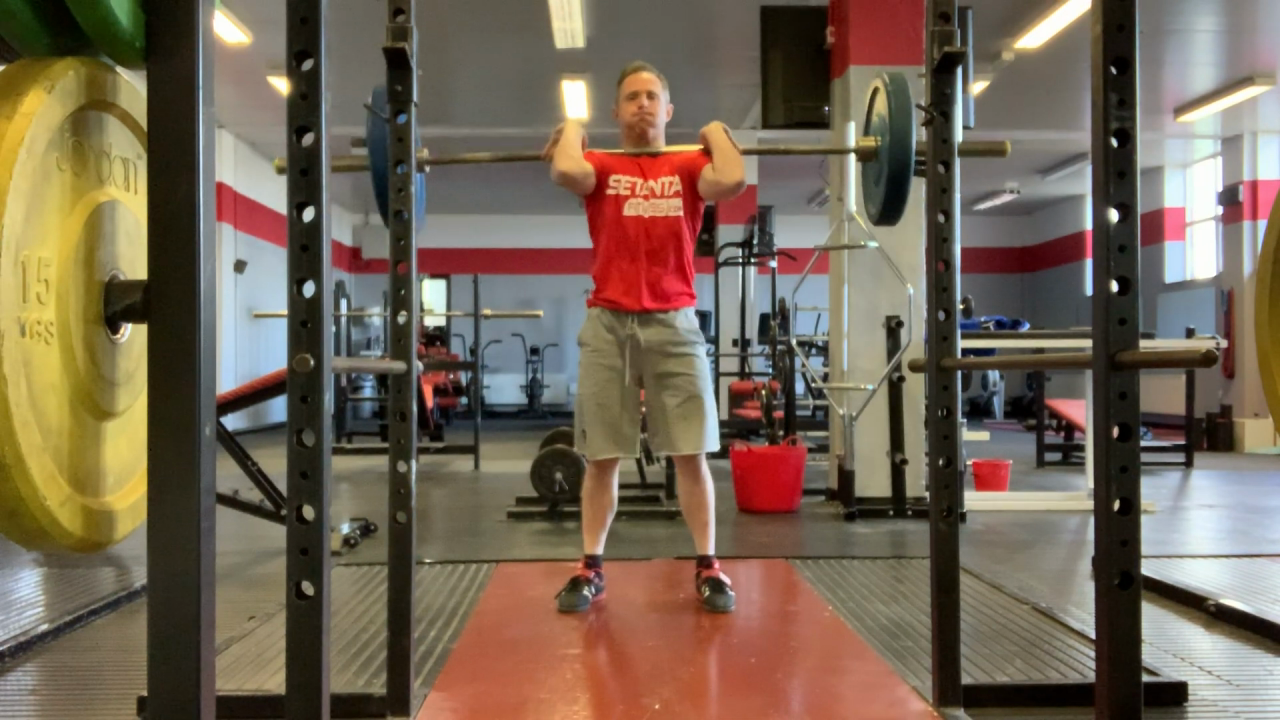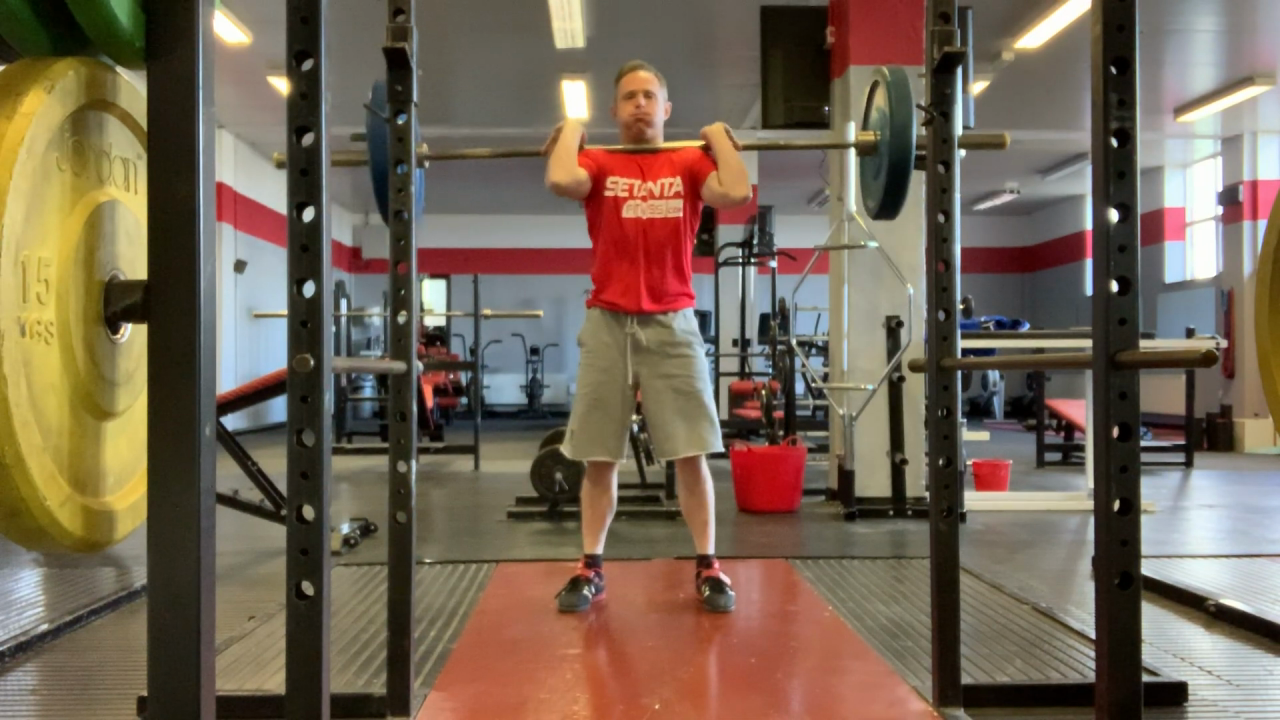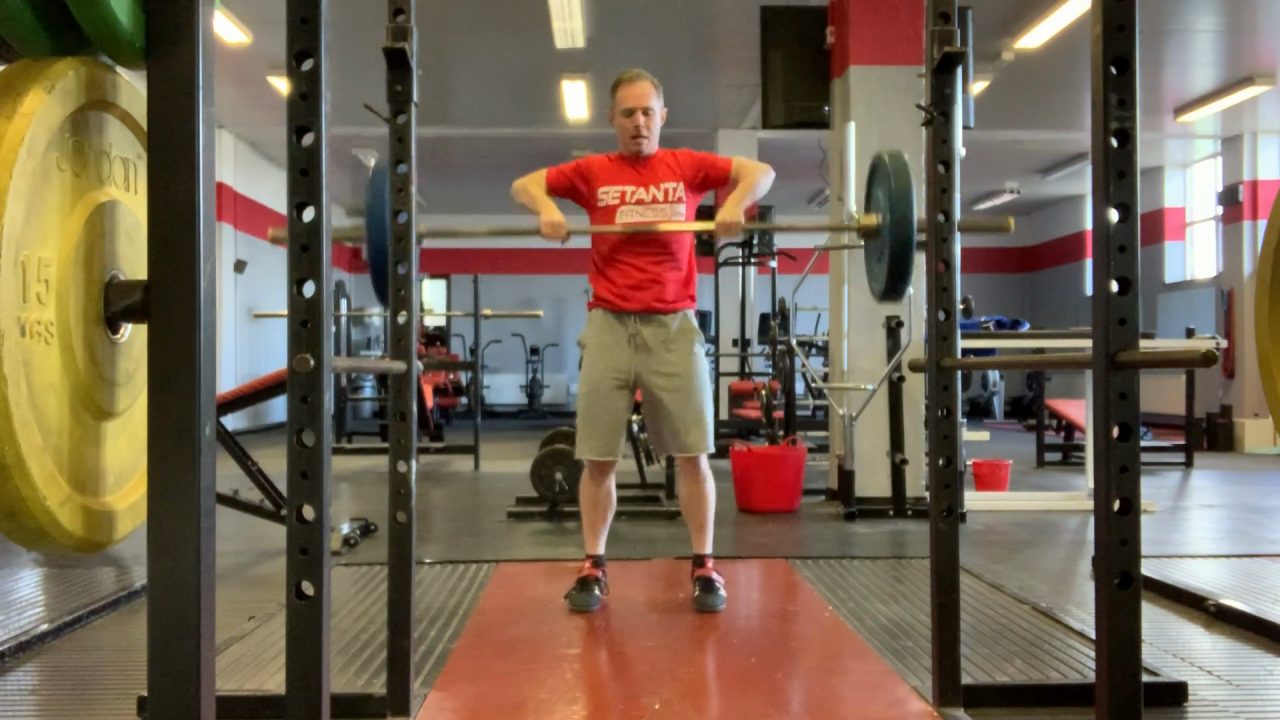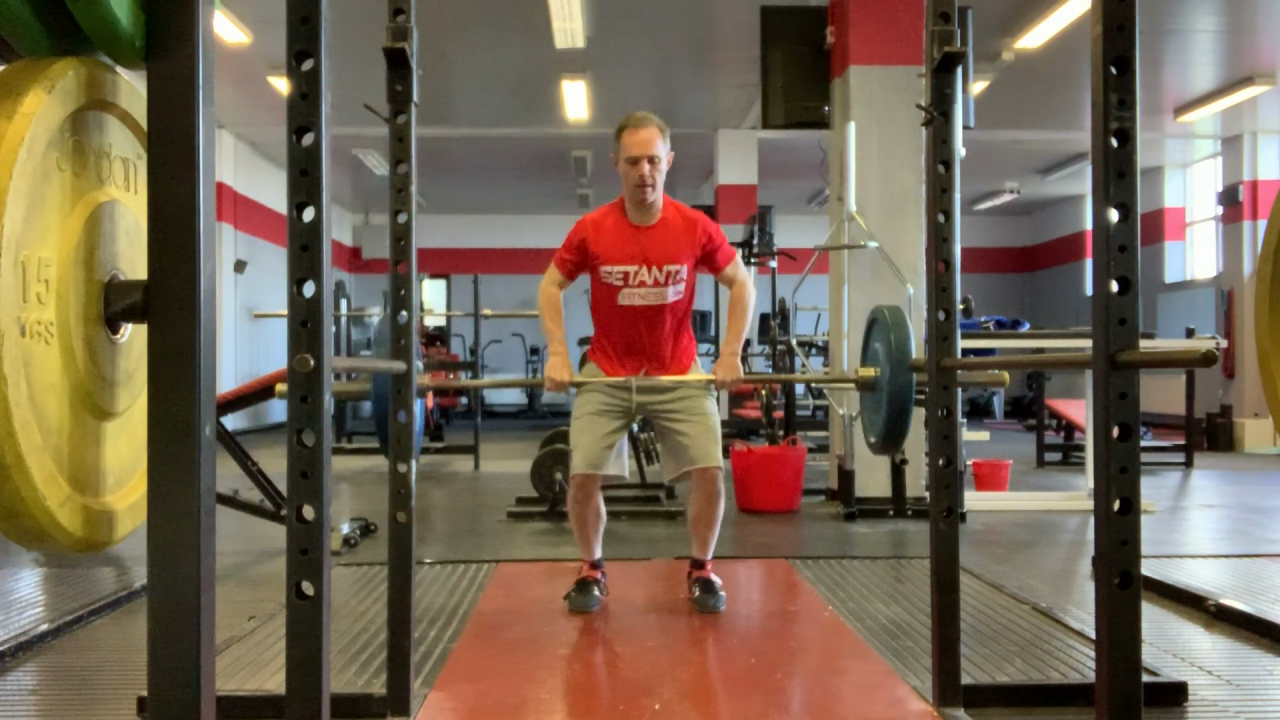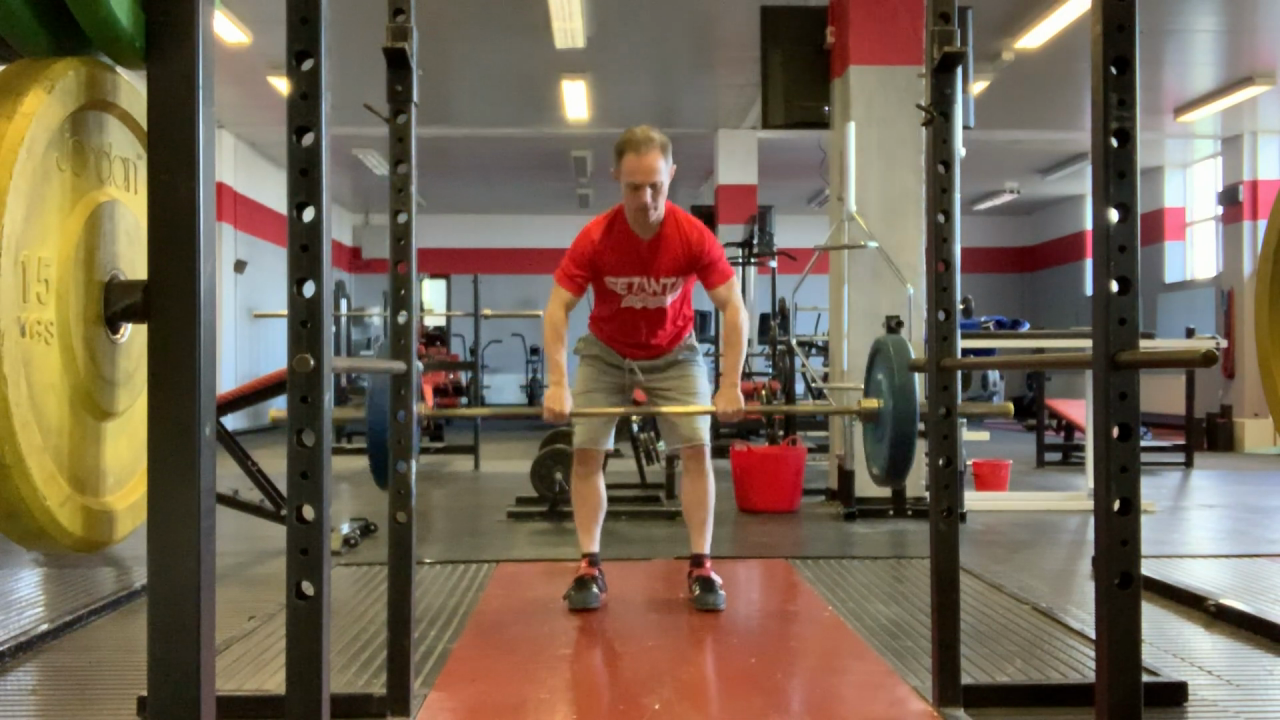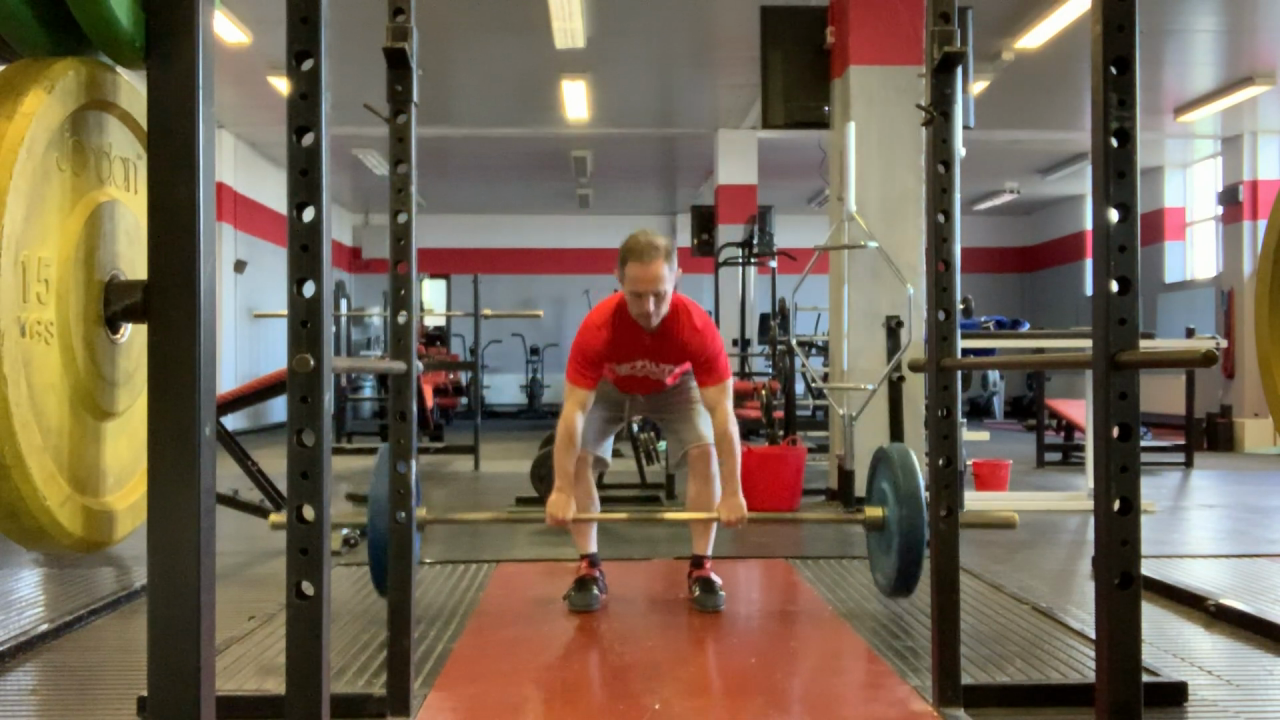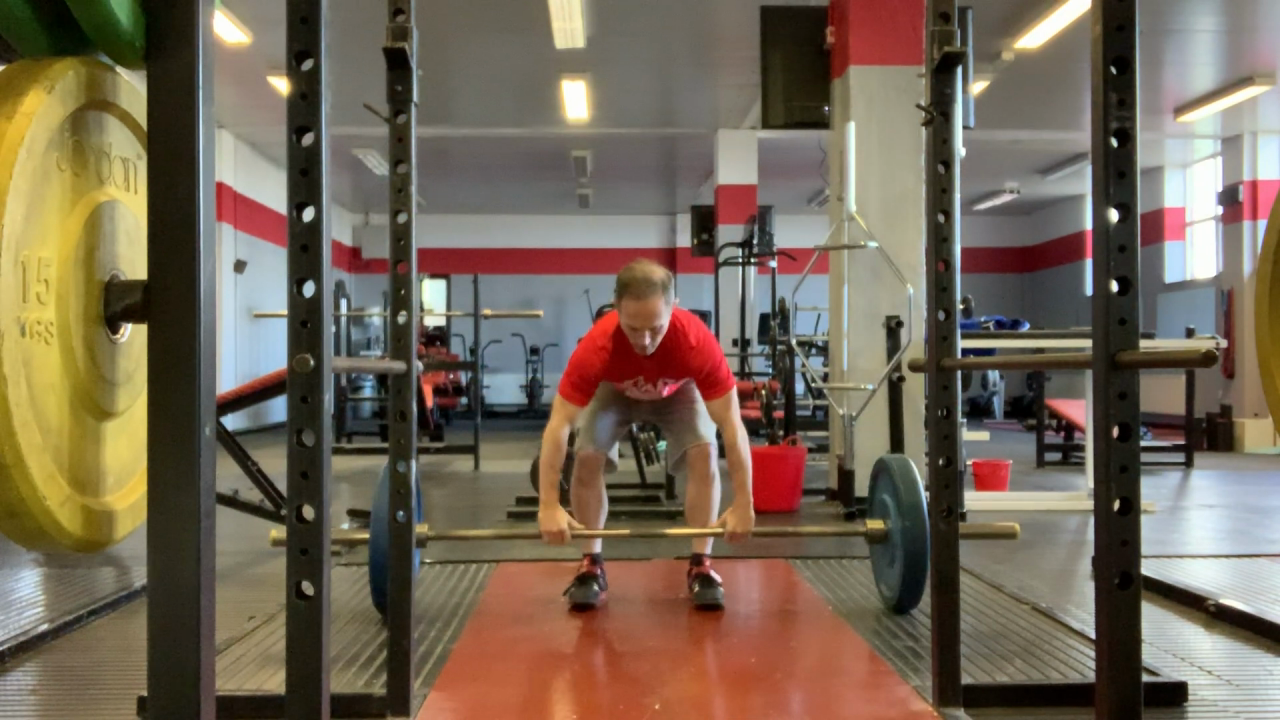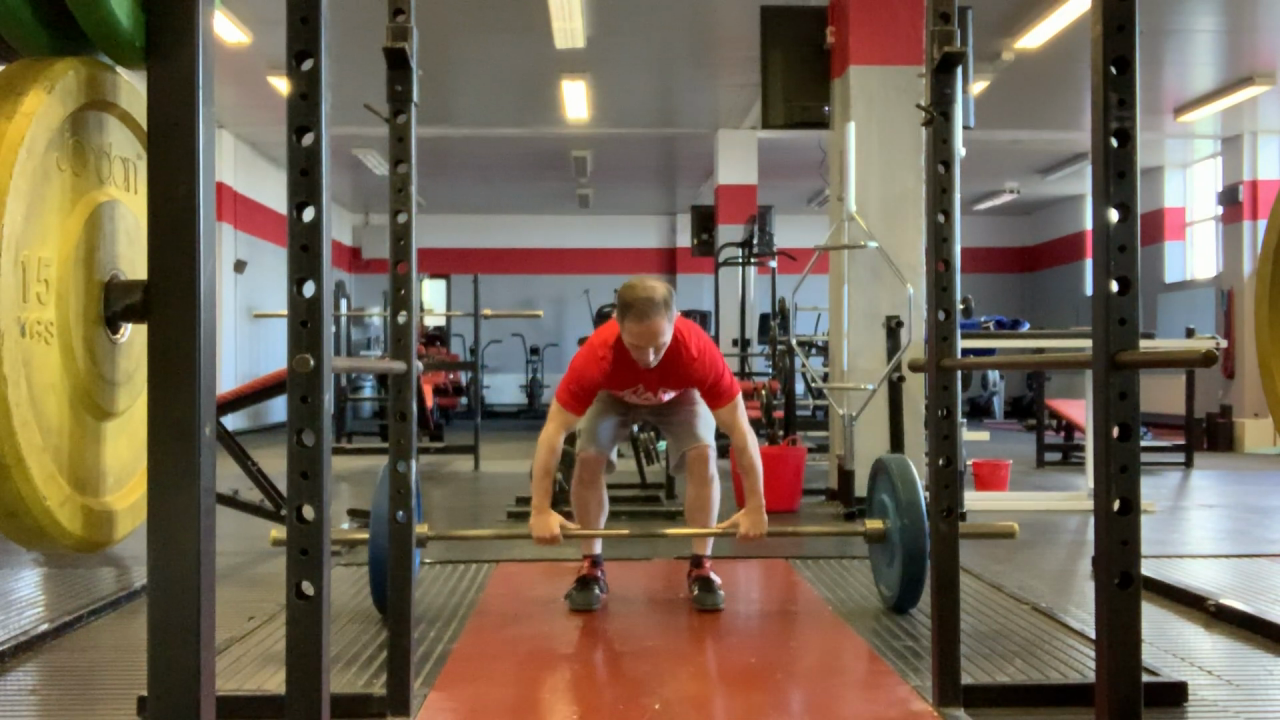
dt=0.3s
person 1, frame 1
left shoulder: (690, 164)
right shoulder: (601, 165)
left elbow: (732, 181)
right elbow: (566, 173)
left wrist: (717, 134)
right wrist: (571, 131)
left hip: (674, 323)
right hip: (609, 324)
left knee: (690, 453)
right knee: (602, 455)
left ankle: (707, 567)
right ankle: (591, 568)
person 1, frame 2
left shoulder: (691, 162)
right shoulder: (597, 164)
left elbow: (737, 196)
right elbow: (560, 182)
left wrist: (719, 138)
right wrist: (569, 134)
left hip: (672, 323)
right hip: (608, 324)
left knee: (691, 453)
right knee: (599, 457)
left ankle: (707, 567)
right ankle: (590, 568)
person 1, frame 3
left shoulder: (689, 166)
right shoulder: (591, 171)
left elbow: (760, 172)
right elbow: (524, 186)
left wrist: (737, 204)
right wrist: (545, 209)
left hip: (674, 327)
right hip: (609, 327)
left knee: (692, 454)
right knee: (598, 459)
left ankle: (702, 566)
right ankle: (593, 568)
person 1, frame 4
left shoulder: (696, 227)
right shoulder: (591, 229)
left elbow: (741, 283)
right elbow: (551, 284)
left wrist: (730, 356)
right wrist: (557, 355)
left hip: (679, 376)
right hip: (605, 376)
left knee: (709, 472)
right knee: (581, 477)
left ankle: (701, 570)
right ankle: (591, 570)
person 1, frame 5
left shoulder: (694, 236)
right shoulder: (594, 238)
left elbow: (733, 308)
right elbow: (557, 308)
left wrist: (730, 386)
right wrist: (557, 384)
left hip: (674, 352)
right hip: (603, 353)
left knee: (696, 447)
right knee: (586, 453)
left ankle: (700, 567)
right ankle: (590, 567)
person 1, frame 6
left shoulder: (697, 326)
right shoulder: (598, 327)
left elbow: (722, 414)
right elbow: (574, 412)
left wrist: (733, 493)
right wrist: (561, 491)
left hip: (675, 387)
right hip: (609, 387)
left knee: (704, 454)
right knee: (579, 459)
left ankle: (701, 568)
right ankle: (589, 569)
person 1, frame 7
left shoulder: (698, 343)
right shoulder: (596, 348)
left elbow: (731, 424)
right elbow: (558, 425)
left wrist: (742, 505)
right wrist: (549, 506)
left hip: (677, 391)
right hip: (613, 391)
left knee: (703, 453)
right knee: (587, 456)
left ankle: (701, 566)
right ankle: (591, 565)
person 1, frame 8
left shoulder: (700, 352)
right shoulder: (594, 356)
left elbow: (740, 431)
right elbow: (554, 433)
left wrist: (755, 507)
right wrist: (541, 510)
left hip: (678, 394)
right hip: (613, 395)
left knee: (702, 454)
right knee: (589, 458)
left ankle: (701, 567)
right ankle: (591, 567)
